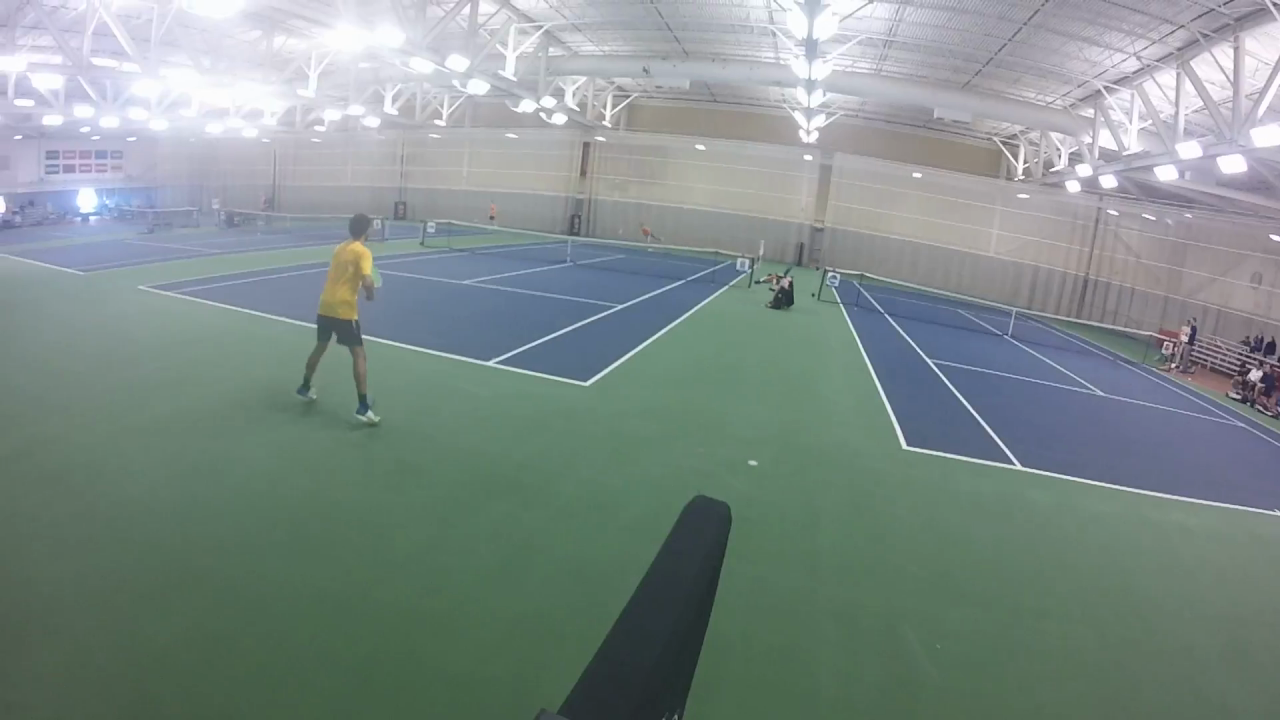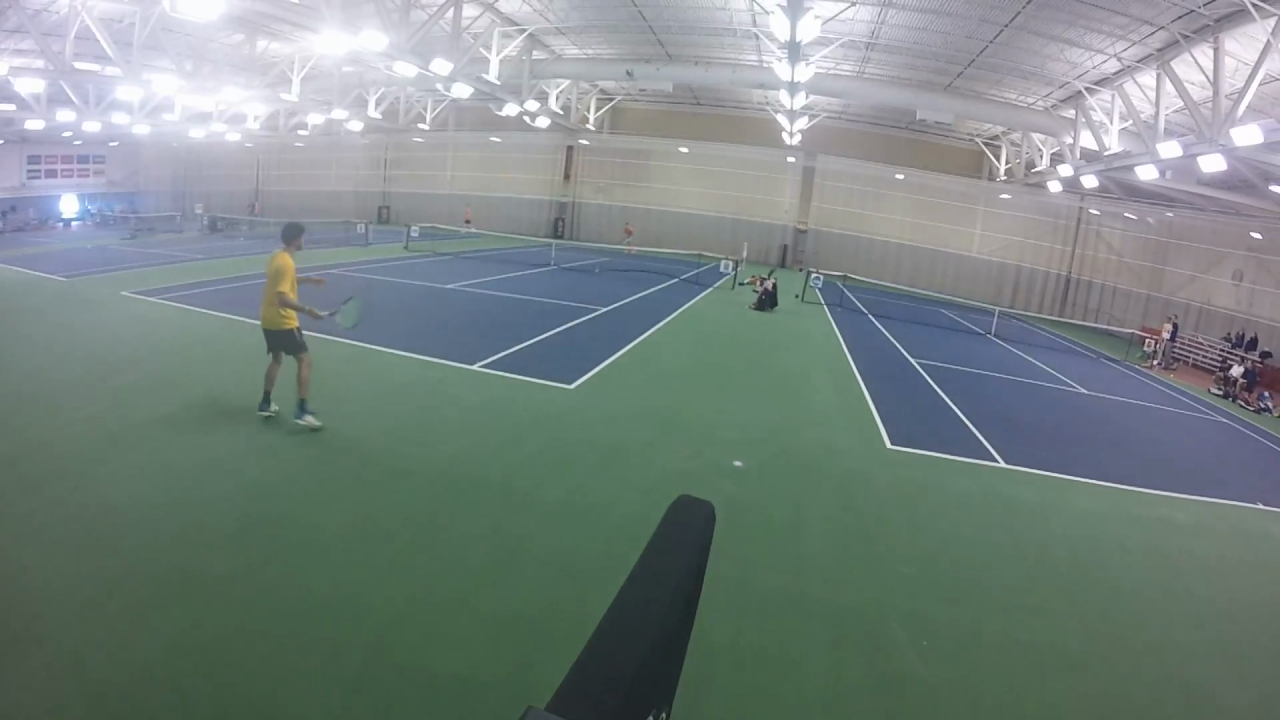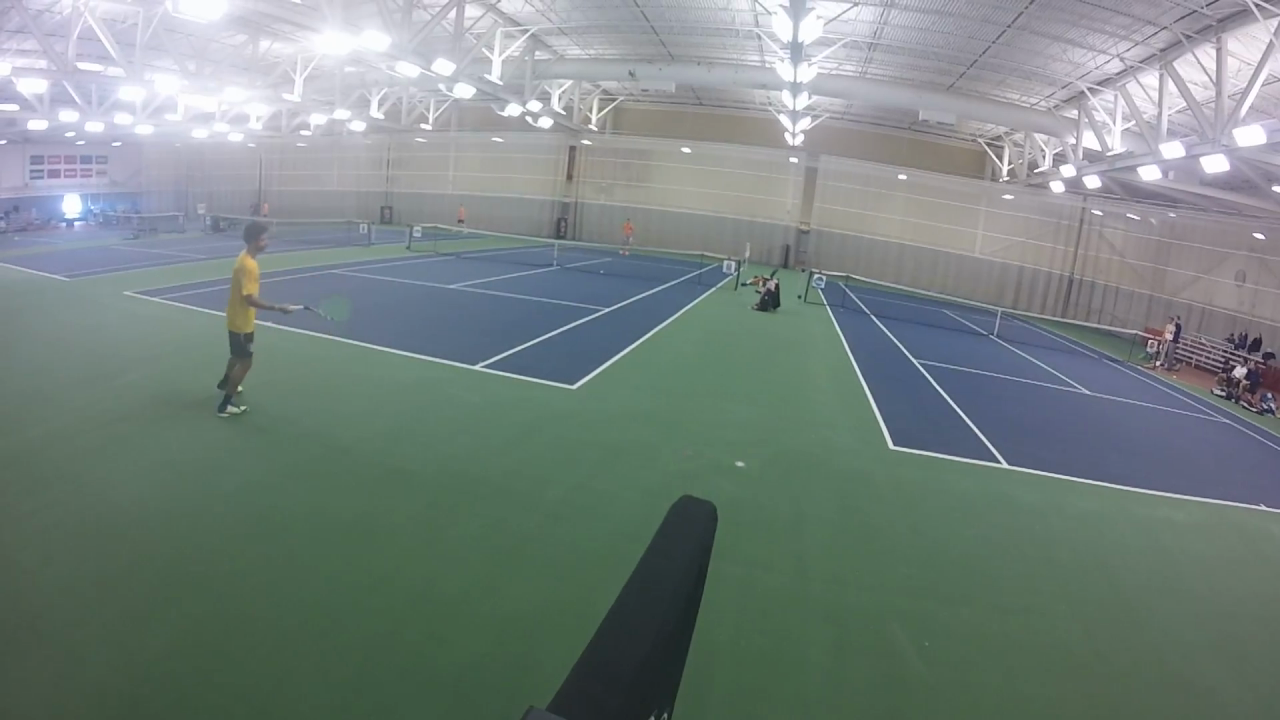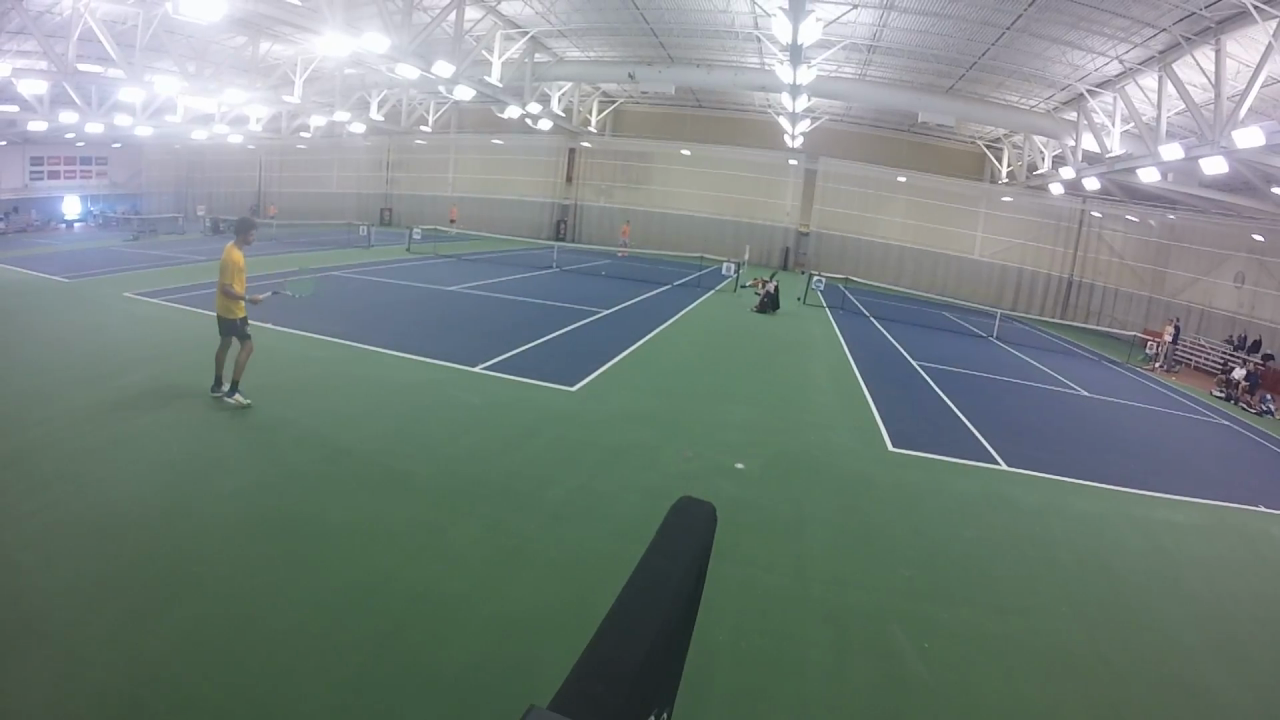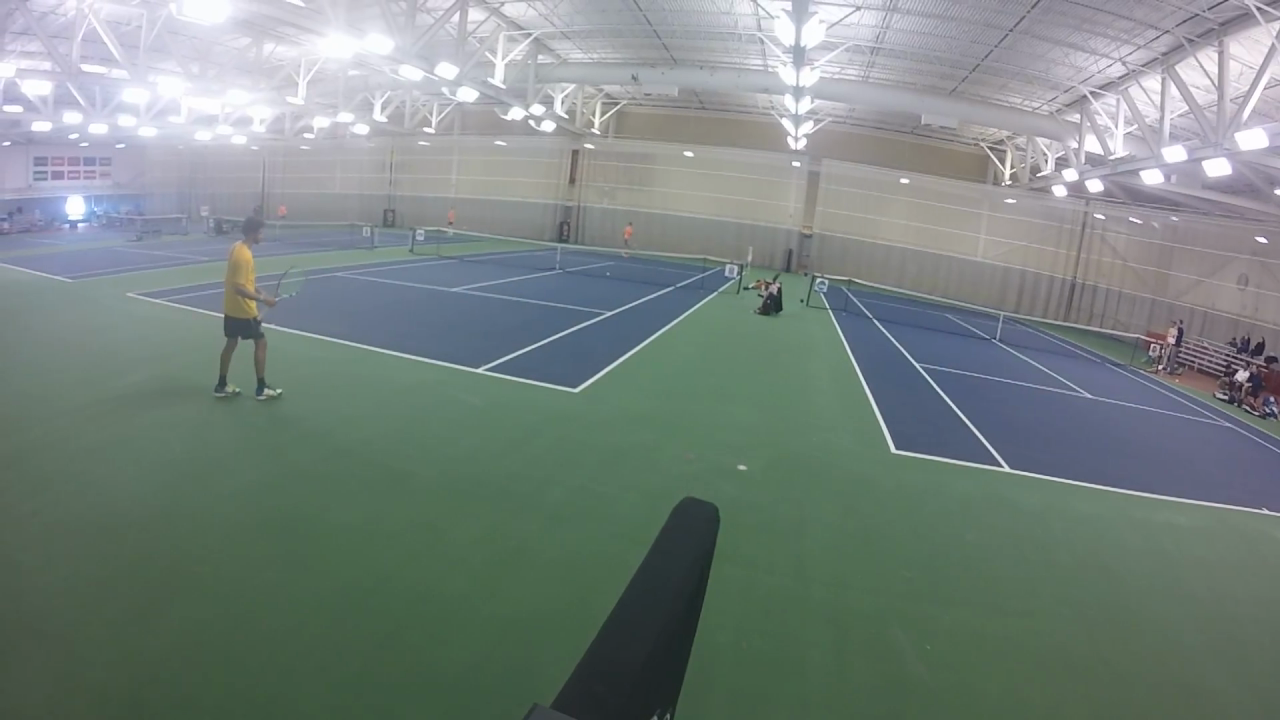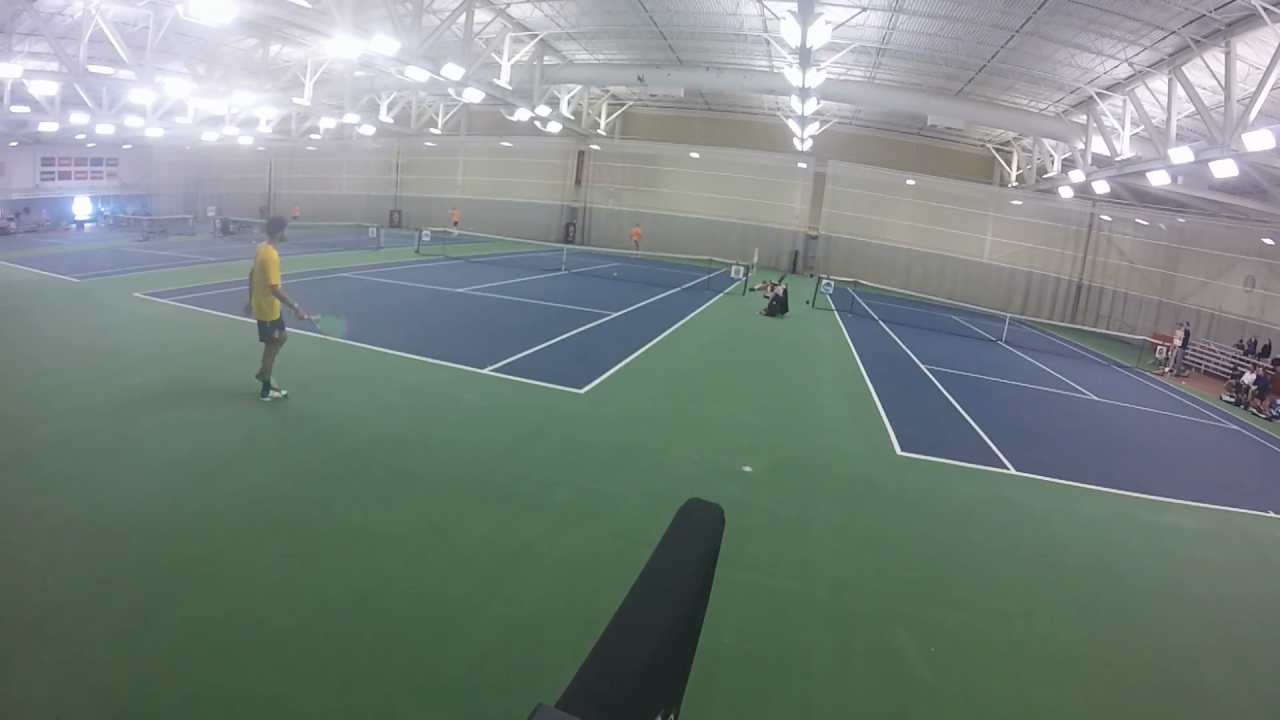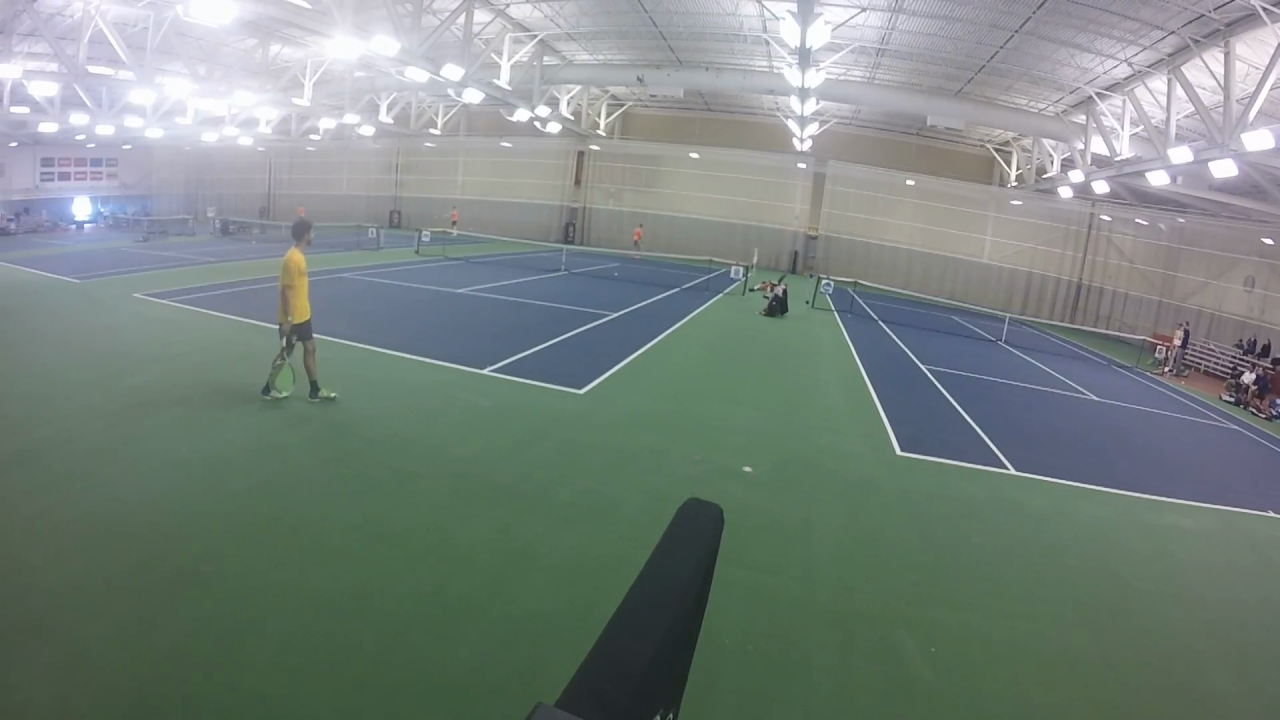
dt=0.4s
person 1, frame 1
left shoulder: (339, 249)
right shoulder: (363, 252)
right elbow: (367, 282)
left wrist: (356, 286)
right wrist: (370, 294)
left hip: (325, 307)
right hip: (344, 311)
left knee: (320, 347)
right knee: (359, 355)
left ankle: (305, 387)
right ankle: (363, 407)
person 1, frame 2
left shoulder: (276, 256)
right shoulder: (287, 263)
right elbow: (282, 298)
left wrist: (308, 279)
right wrist: (308, 310)
left hip: (268, 320)
right hip: (284, 322)
left knee: (276, 359)
right knee: (304, 361)
left ankle: (265, 404)
right ankle: (303, 411)
person 1, frame 3
left shoulder: (245, 258)
right shoulder: (247, 265)
right elbow: (250, 299)
right wrist: (277, 308)
left hip: (237, 316)
right hip: (241, 321)
left knee: (239, 355)
right knee: (245, 362)
left ankle: (225, 383)
right ankle: (225, 405)
person 1, frame 4
left shoulder: (233, 248)
right shoulder: (233, 256)
right elbow: (225, 289)
left wrist: (244, 297)
right wrist: (248, 298)
left hip: (224, 309)
right hip: (233, 310)
left knee: (225, 344)
right knee: (247, 346)
left ankle: (218, 386)
right ankle: (233, 391)
person 1, frame 5
left shoulder: (237, 247)
right shoulder: (244, 255)
right elbow: (239, 288)
left wrist: (258, 292)
right wrist: (262, 299)
left hip: (231, 308)
right hip: (244, 310)
left knee: (231, 344)
right knee: (261, 344)
left ankle: (221, 386)
right ankle: (261, 388)
person 1, frame 6
left shoulder: (262, 248)
right shoulder: (271, 256)
left elbow: (252, 275)
right elbow: (275, 289)
left wrist: (251, 300)
right wrist: (295, 307)
left hip: (263, 306)
right hip: (268, 310)
left knee: (282, 337)
right knee: (271, 347)
left ankle: (263, 373)
right ankle: (266, 390)
person 1, frame 7
left shoulder: (299, 255)
right shoulder: (293, 259)
right elbow: (285, 290)
right wrist: (287, 320)
left hip: (303, 315)
right hip: (292, 317)
left knee: (310, 349)
right knee: (286, 352)
left ankle: (315, 391)
right ankle: (268, 389)
